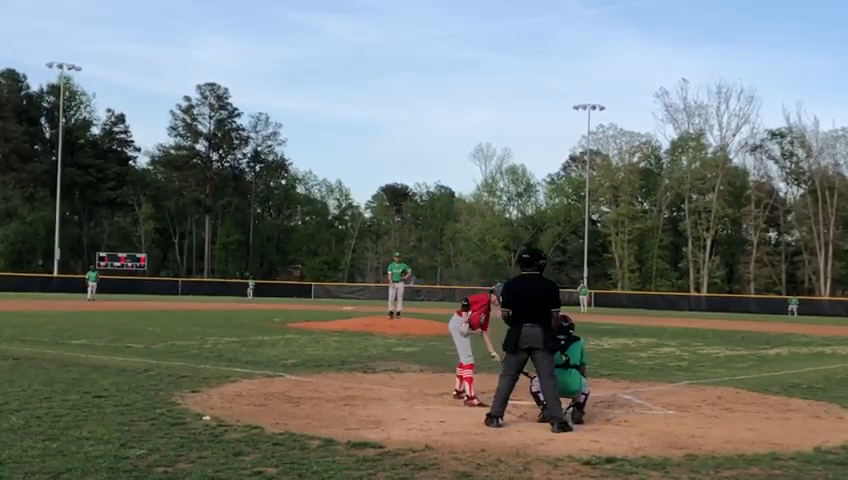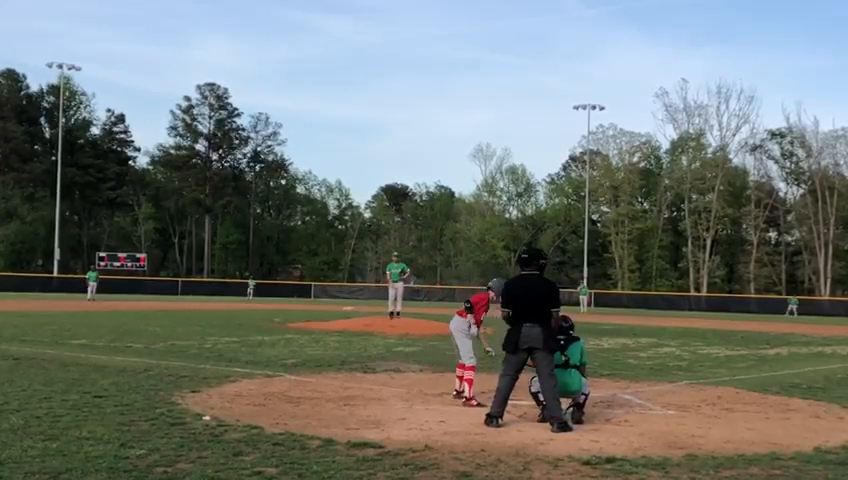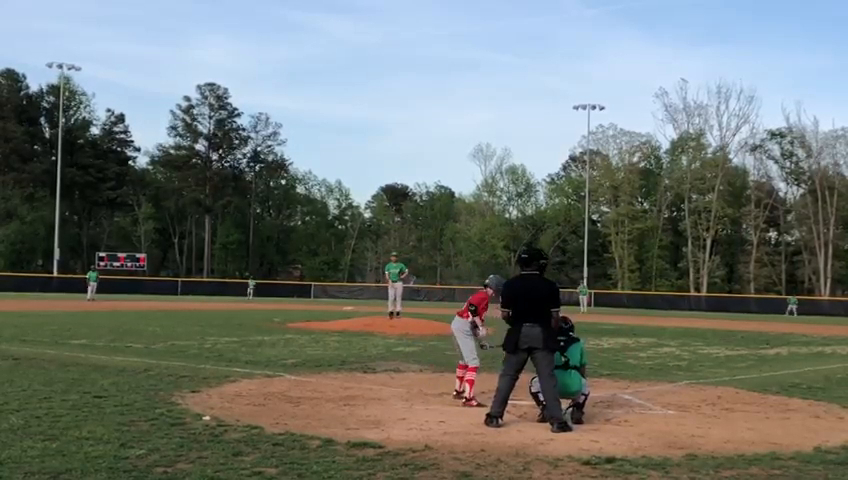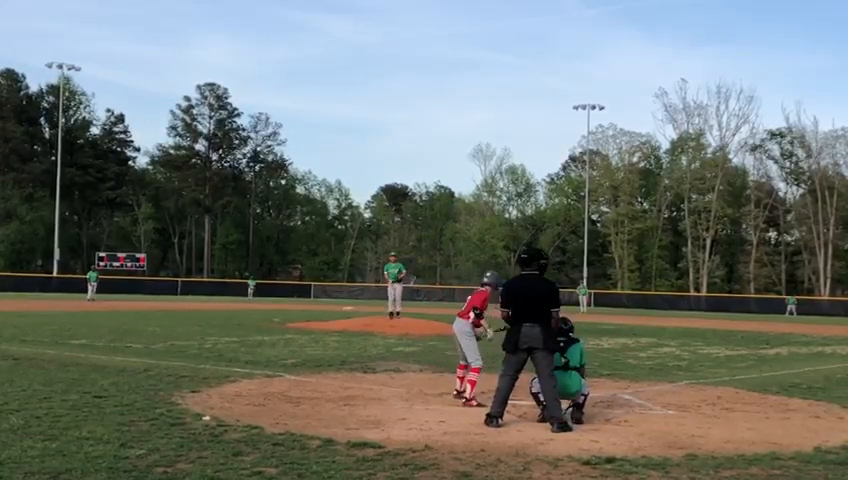
dt=0.1s
person 1, frame 1
left shoulder: (511, 284)
right shoulder: (550, 286)
left elbow: (505, 315)
right elbow: (555, 316)
right wrist: (551, 335)
left hip: (518, 334)
right hip: (542, 334)
left knee: (508, 376)
right knee: (548, 378)
left ankle: (495, 416)
right ankle: (557, 420)
person 1, frame 2
left shoulder: (511, 284)
right shoulder: (550, 286)
left elbow: (505, 315)
right elbow: (555, 316)
right wrist: (551, 335)
left hip: (518, 334)
right hip: (542, 334)
left knee: (508, 376)
right knee: (547, 378)
left ankle: (494, 416)
right ankle: (557, 421)
person 1, frame 3
left shoulder: (511, 284)
right shoulder: (549, 286)
left elbow: (505, 315)
right elbow: (555, 316)
right wrist: (551, 336)
left hip: (518, 334)
right hip: (542, 334)
left knee: (508, 376)
right knee: (548, 378)
left ankle: (495, 416)
right ankle: (556, 420)
person 1, frame 4
left shoulder: (510, 284)
right shoulder: (549, 286)
left elbow: (504, 315)
right elbow: (555, 316)
right wrist: (550, 336)
left hip: (518, 334)
right hip: (542, 334)
left knee: (508, 375)
right knee: (547, 378)
left ankle: (494, 416)
right ankle: (557, 421)
person 2, frame 1
left shoulder: (488, 308)
right shoulder: (484, 298)
left elbow: (484, 332)
right elbow: (465, 302)
left wrist: (493, 352)
right wrist: (465, 322)
left hip: (458, 326)
right hip: (459, 324)
left knee: (463, 358)
right knee: (468, 359)
left ankle: (458, 391)
right ankle: (469, 397)
person 2, frame 2
left shoulder: (485, 303)
right shoulder: (484, 296)
left elbow: (478, 329)
right elbow: (468, 304)
left wrist: (486, 346)
right wrist: (473, 324)
left hip: (458, 325)
right hip: (461, 325)
left knee: (463, 359)
right knee: (470, 360)
left ankle: (458, 391)
right ankle: (468, 397)
person 2, frame 3
left shoulder: (479, 294)
right shoulder: (483, 294)
right elbow: (472, 308)
left wrist: (479, 340)
right wrist: (481, 327)
left hip: (458, 324)
right hip: (463, 326)
left knee: (464, 360)
right knee: (473, 362)
left ankle: (458, 391)
right ankle: (468, 398)
person 2, frame 4
left shoulder: (477, 293)
right shoulder: (484, 294)
right elbow: (477, 312)
left wrist: (474, 334)
right wrist: (488, 329)
left hip: (459, 325)
right hip: (465, 327)
left knee: (465, 360)
right knee: (476, 363)
left ankle: (458, 390)
right ankle: (468, 398)
person 3, frame 1
right shoulder: (579, 343)
right elbow: (583, 371)
right hip: (574, 388)
left knee: (535, 382)
right knee: (584, 383)
left ankle: (546, 409)
right ankle: (577, 410)
person 3, frame 2
right shoulder: (578, 343)
right elbow: (583, 371)
right hip: (573, 388)
left knee: (534, 382)
right knee: (584, 383)
left ankle: (546, 409)
right ankle: (577, 411)
person 3, frame 3
right shoulder: (578, 344)
right elbow: (583, 372)
right hip: (573, 389)
left knee: (535, 382)
right knee: (584, 384)
left ankle: (546, 409)
right ankle: (577, 410)
person 3, frame 4
right shoulder: (578, 345)
right elbow: (582, 372)
right hip: (573, 390)
left knee: (535, 383)
right knee: (583, 384)
left ankle: (546, 410)
right ankle: (577, 411)
